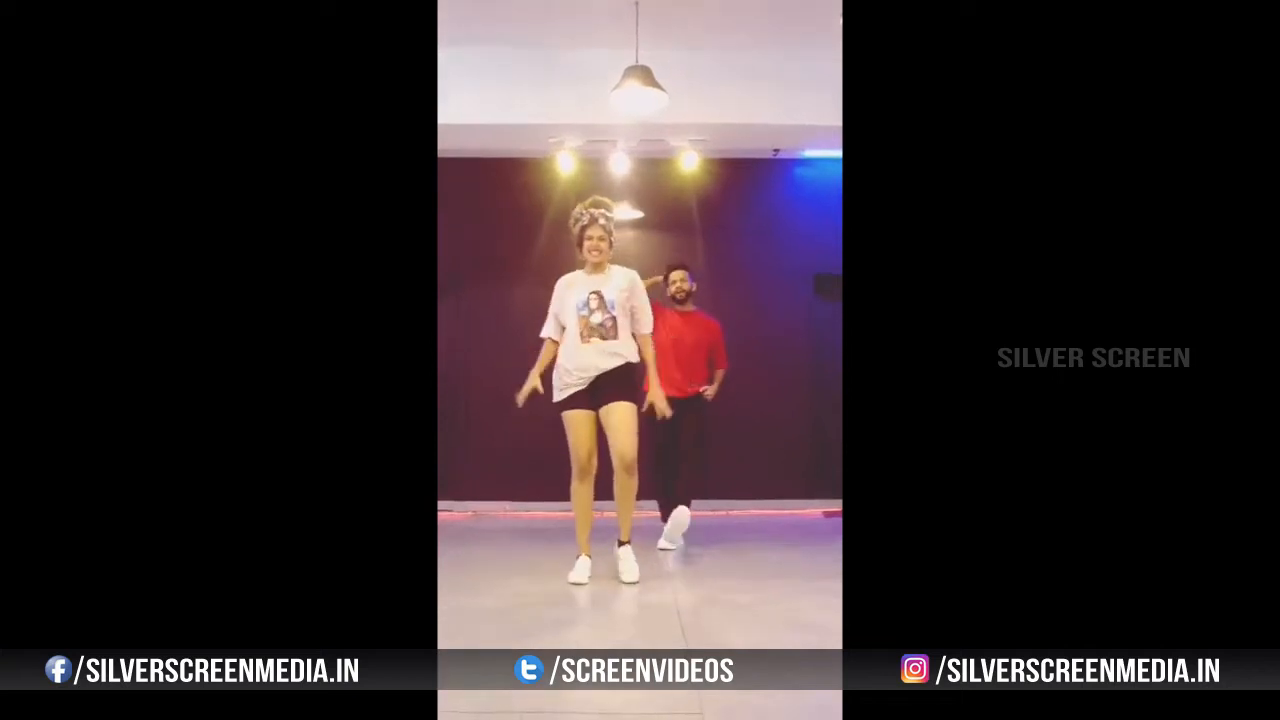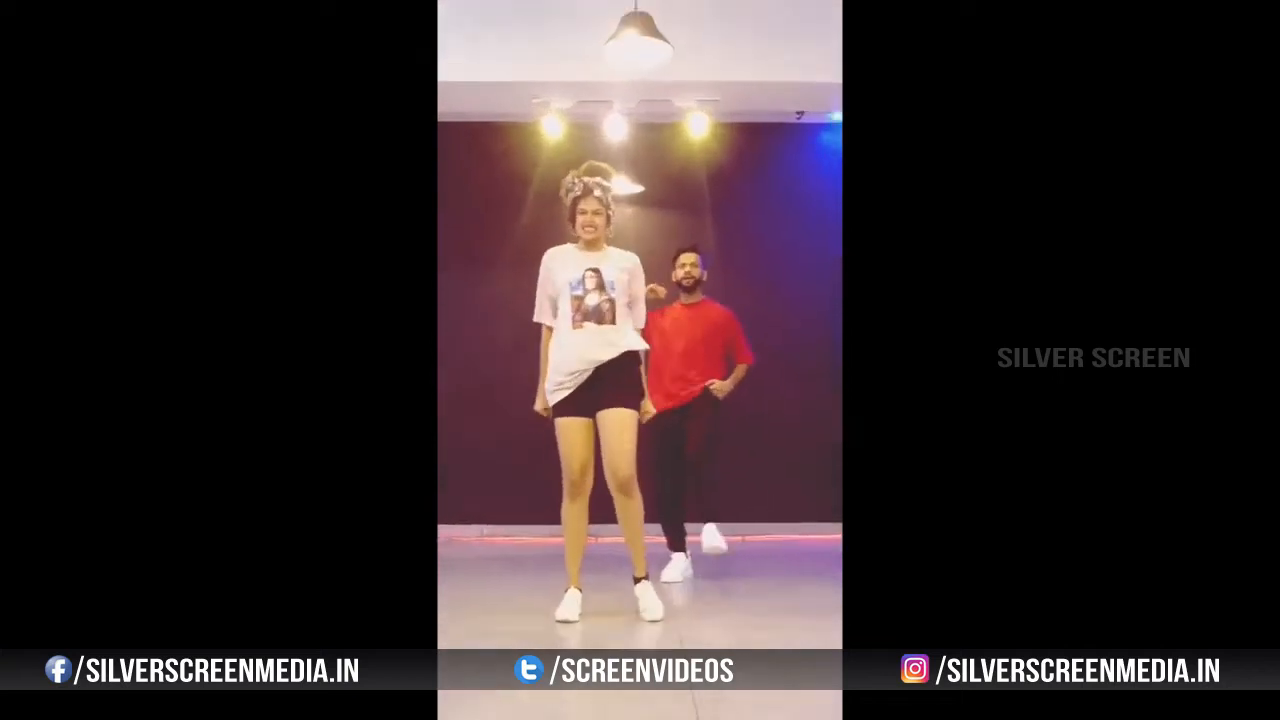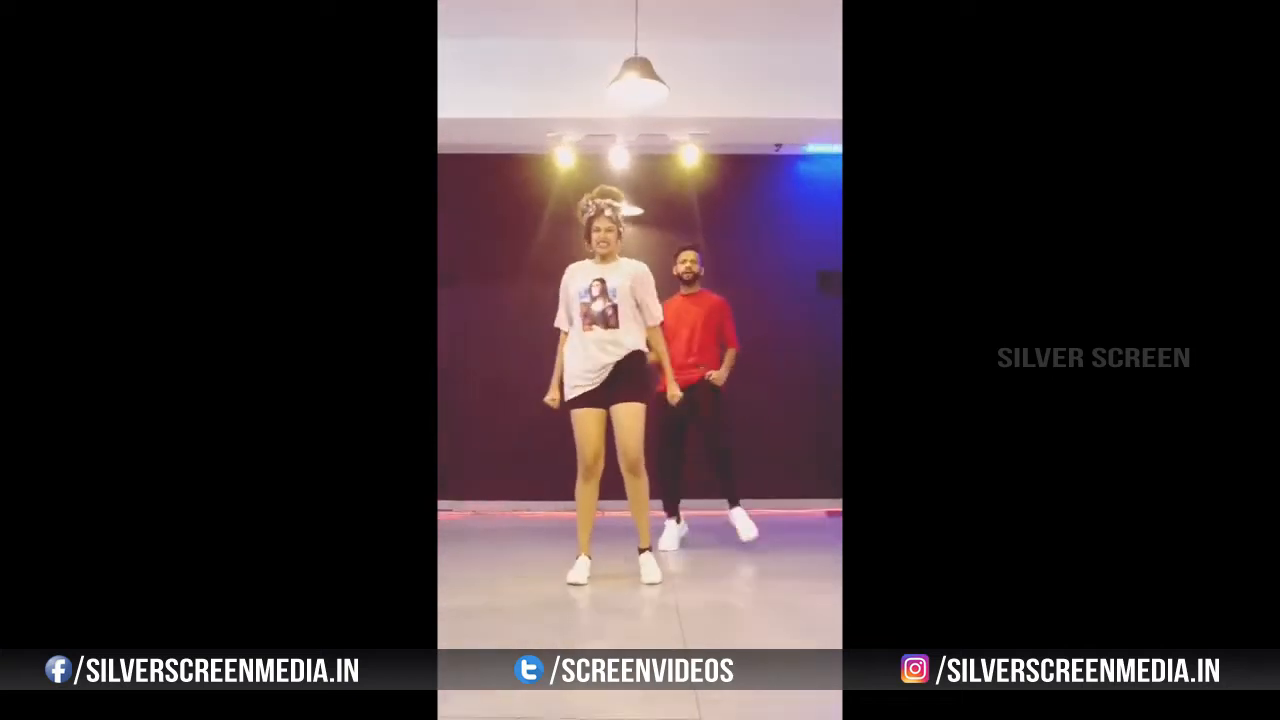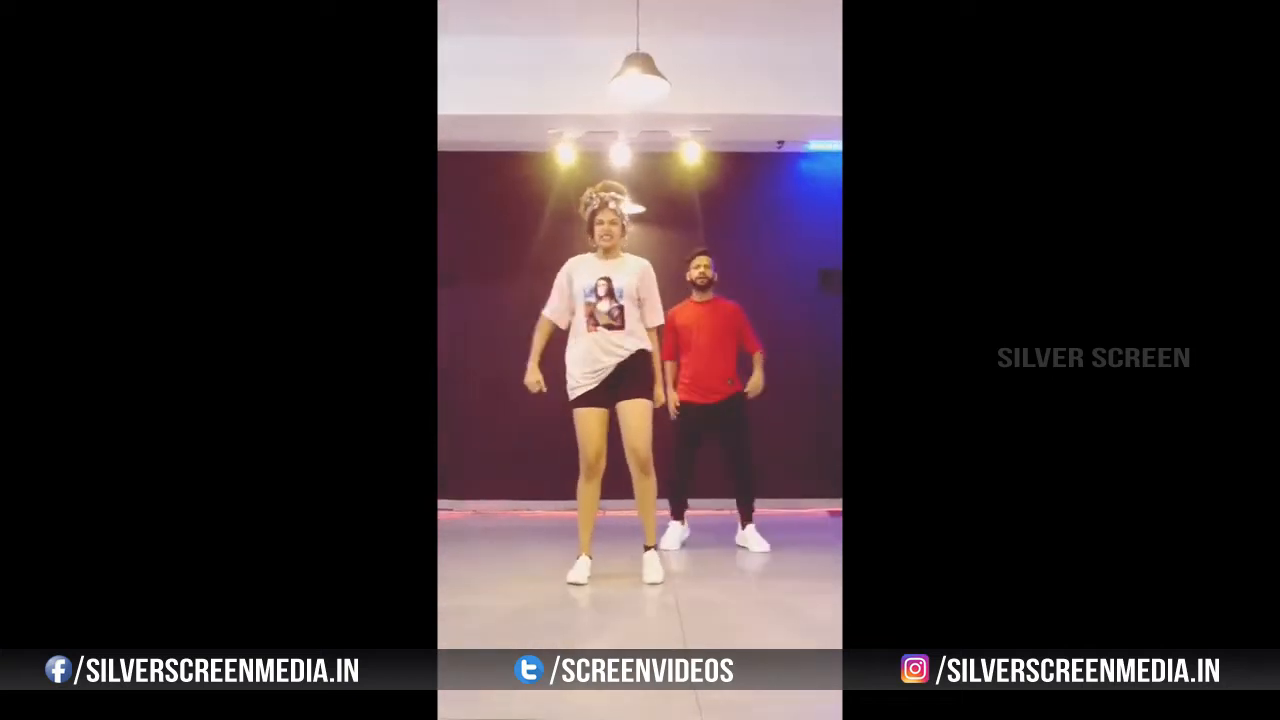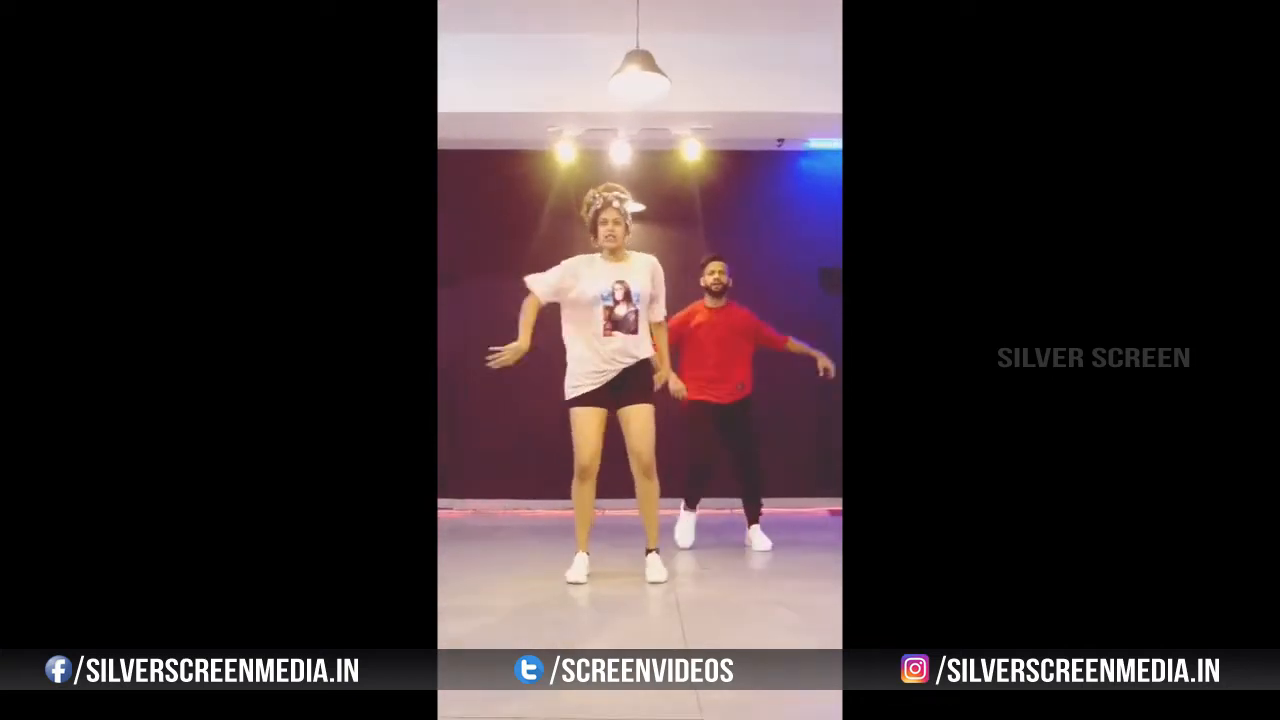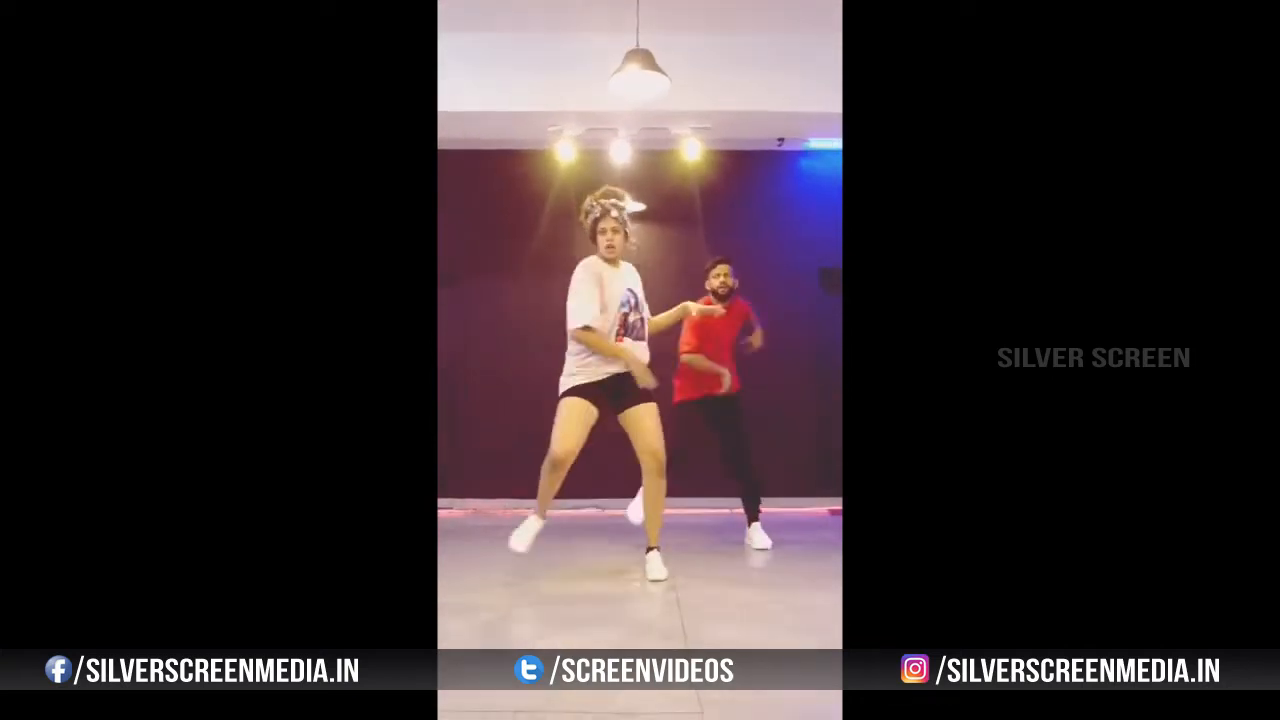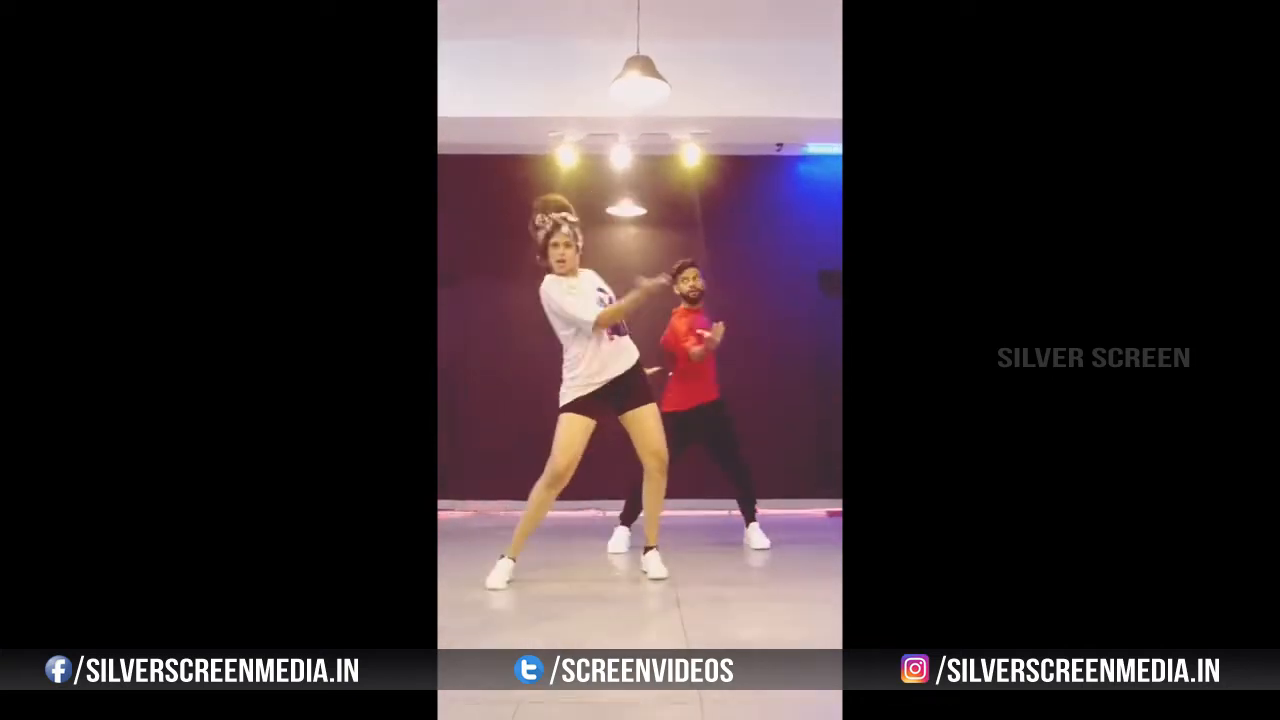
dt=0.2s
person 1, frame 1
left shoulder: (628, 279)
right shoulder: (566, 284)
left elbow: (643, 335)
right elbow: (554, 337)
left wrist: (655, 383)
right wrist: (535, 374)
left hip: (617, 374)
right hip: (574, 380)
left knee: (626, 458)
right knee: (582, 467)
left ankle: (624, 544)
right ankle: (583, 555)
person 1, frame 2
left shoulder: (627, 262)
right shoulder: (554, 259)
left elbow: (638, 327)
right elbow: (548, 328)
left wrist: (646, 392)
right wrist: (541, 387)
left hip: (617, 369)
right hip: (568, 378)
left knee: (622, 476)
right knee: (575, 482)
left ankle: (642, 578)
person 1, frame 3
left shoulder: (636, 270)
right shoulder: (573, 273)
left elbow: (653, 327)
right elbow: (566, 332)
left wrist: (669, 377)
right wrist: (554, 382)
left hip: (627, 368)
right hip: (584, 376)
left knee: (632, 460)
right knee: (589, 466)
left ankle: (646, 551)
right ankle: (583, 556)
person 1, frame 4
left shoulder: (640, 268)
right shoulder: (574, 267)
left elbow: (650, 327)
right elbow: (551, 318)
left wrist: (659, 380)
right wrist: (532, 364)
left hip: (630, 365)
right hip: (585, 373)
left knee: (640, 457)
right knee: (591, 465)
left ankle: (649, 550)
right ankle: (584, 555)
person 1, frame 5
left shoulder: (648, 265)
right shoulder: (578, 267)
left elbow: (657, 320)
right elbow: (534, 291)
left wrist: (664, 363)
right wrist: (523, 341)
left hip: (633, 370)
right hip: (587, 375)
left knee: (644, 461)
right knee: (585, 465)
left ankle: (653, 552)
right ankle: (582, 553)
person 1, frame 6
left shoulder: (630, 272)
right shoulder: (588, 271)
right elbow: (583, 332)
left wrist: (684, 309)
right wrist: (632, 360)
left hip: (631, 378)
right hip: (588, 375)
left knee: (656, 460)
right knee: (560, 453)
left ankle: (653, 550)
right ankle: (538, 515)
person 1, frame 7
left shoulder: (589, 277)
right shoulder: (553, 287)
right elbow: (600, 320)
right wrist: (641, 294)
left hip: (626, 374)
right hip: (586, 385)
left knee: (658, 459)
right knee: (557, 471)
left ankle: (651, 550)
right ankle: (509, 557)
person 2, frame 1
left shoulder: (710, 325)
right shoulder: (656, 315)
left elbow: (720, 363)
left wrist: (714, 386)
right wrist: (653, 281)
left hip: (693, 399)
left knee: (692, 452)
right knee: (664, 460)
left ankle: (683, 510)
right ankle: (669, 524)
person 2, frame 2
left shoulder: (722, 316)
right shoulder: (658, 318)
left elbow: (744, 359)
left wrist: (729, 383)
right wrist: (644, 295)
left hip: (702, 400)
right hip: (664, 407)
left knee: (697, 455)
right knee: (668, 480)
left ankle: (708, 525)
person 2, frame 3
left shoulder: (716, 303)
right shoulder: (665, 309)
left elbow: (731, 342)
left wrist: (724, 370)
right wrist: (650, 358)
left hip: (703, 385)
right hip: (671, 388)
left knee: (716, 442)
right knee: (668, 455)
left ankle: (735, 510)
right ankle: (673, 522)
person 2, frame 4
left shoulder: (732, 311)
right shoulder: (676, 315)
left elbow: (754, 346)
right elbow: (670, 356)
left wrist: (758, 373)
right wrist: (669, 390)
left hip: (728, 398)
right hip: (689, 400)
left knee: (740, 462)
right knee: (682, 463)
left ankle: (747, 528)
right ankle: (677, 524)
person 2, frame 5
left shoulder: (744, 317)
right shoulder: (688, 317)
left elbow: (780, 341)
left wrist: (817, 354)
right wrist: (671, 377)
left hip: (736, 402)
right hip: (699, 401)
left knee: (748, 465)
right knee: (702, 459)
left ankle: (753, 528)
right ankle: (689, 511)
person 2, frame 6
left shoulder: (740, 307)
right shoulder: (699, 314)
right elbow: (687, 356)
left wrist: (757, 332)
right wrist: (719, 370)
left hip: (726, 395)
right hip: (692, 394)
left knee: (740, 461)
left ankle: (754, 526)
right ankle: (646, 493)
person 2, frame 7
left shoulder: (700, 314)
right shoulder: (680, 321)
right elbow: (694, 356)
right wrist: (710, 344)
left hip: (710, 404)
right hip: (680, 409)
left knee: (736, 465)
left ankle: (752, 526)
right ankle: (623, 528)
